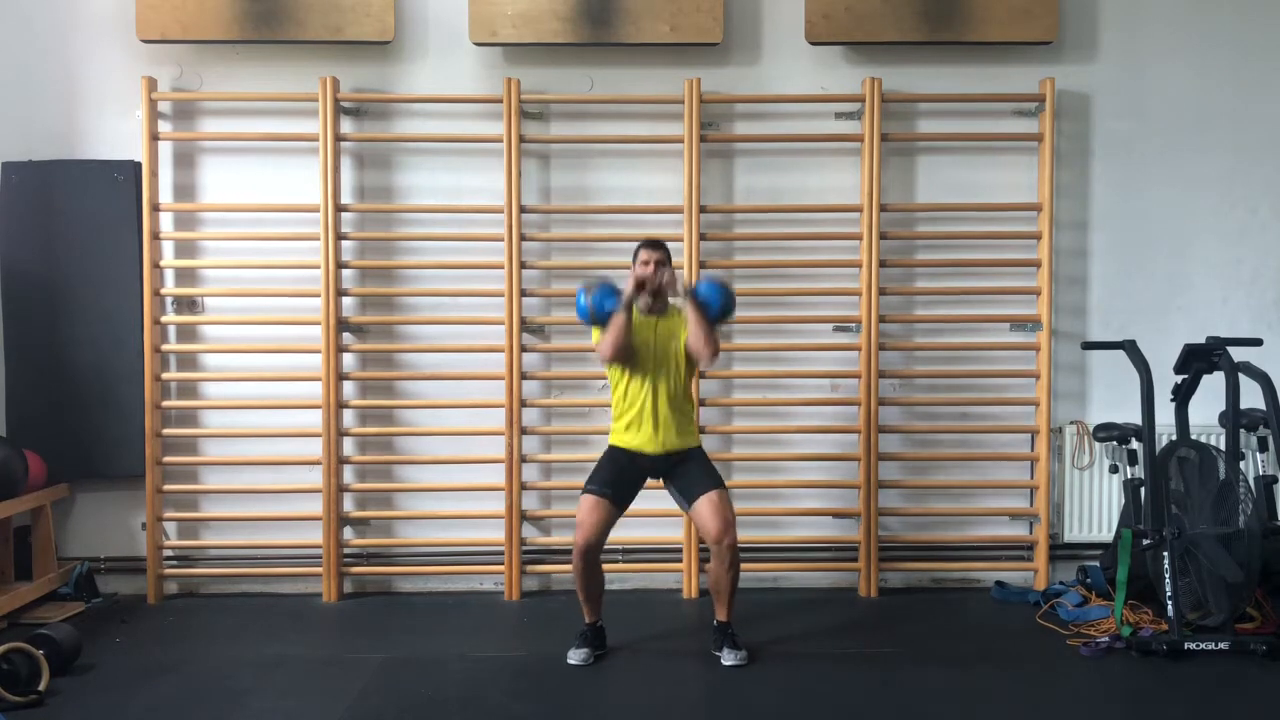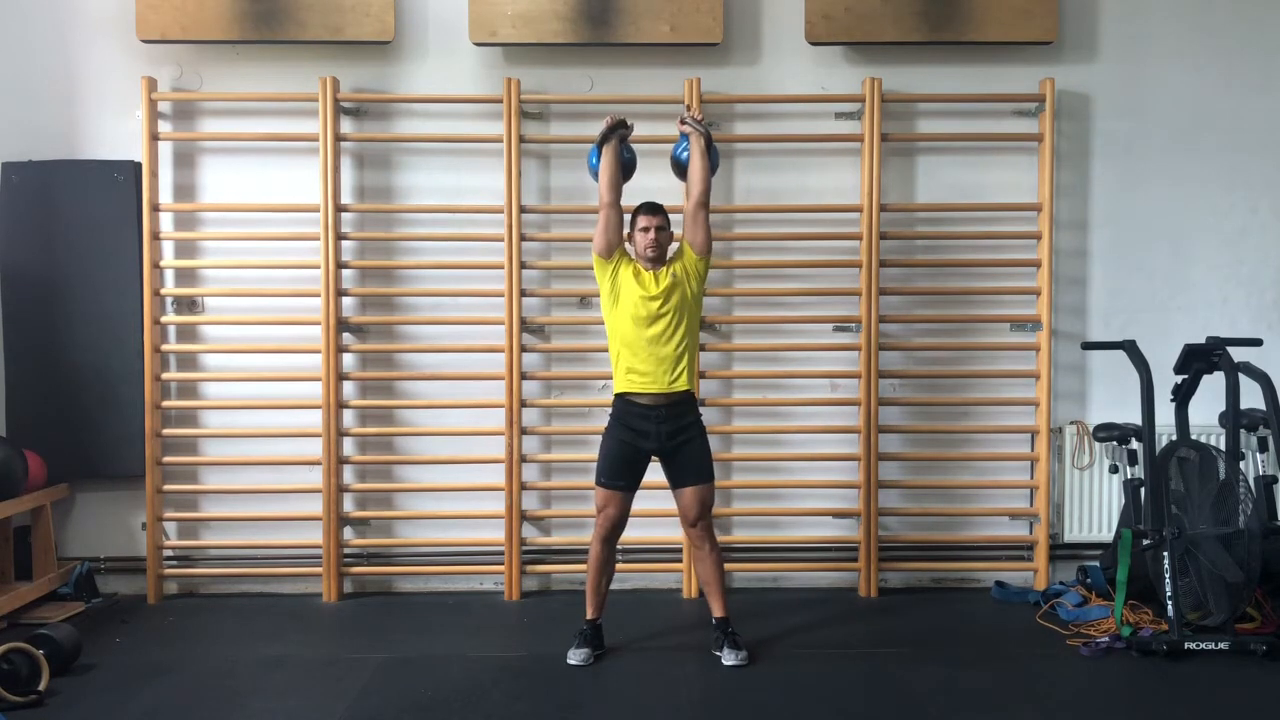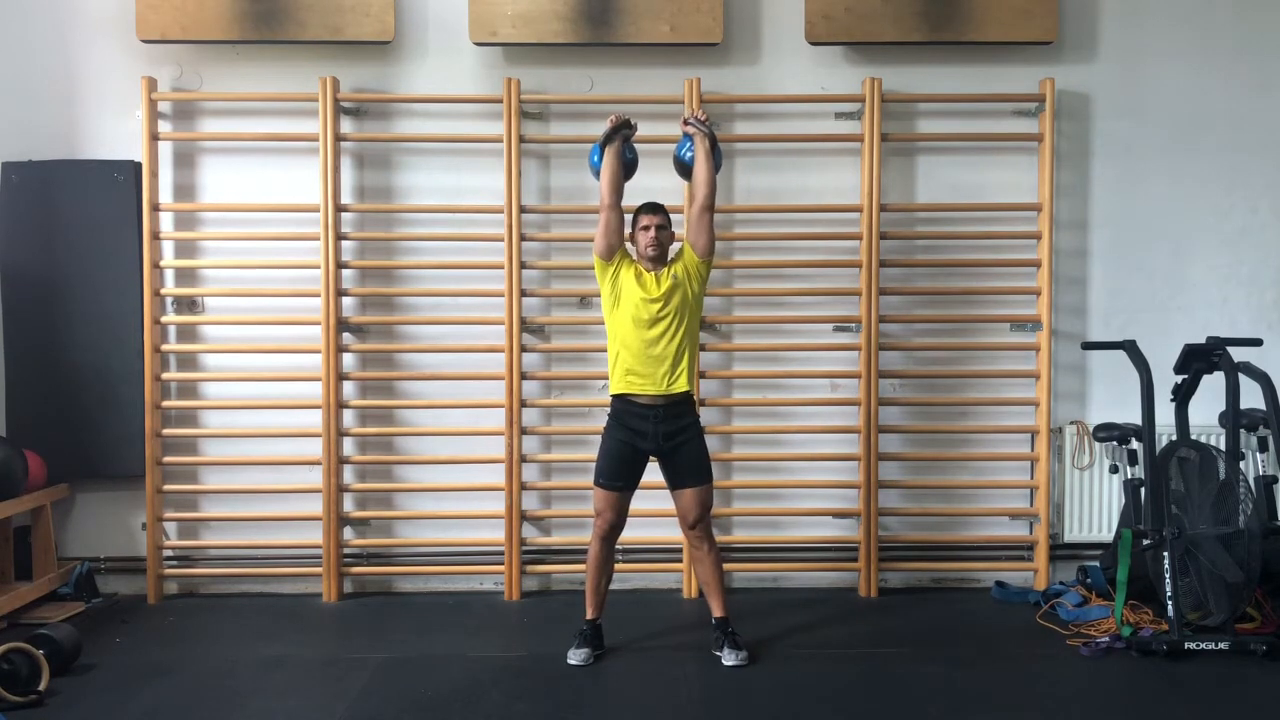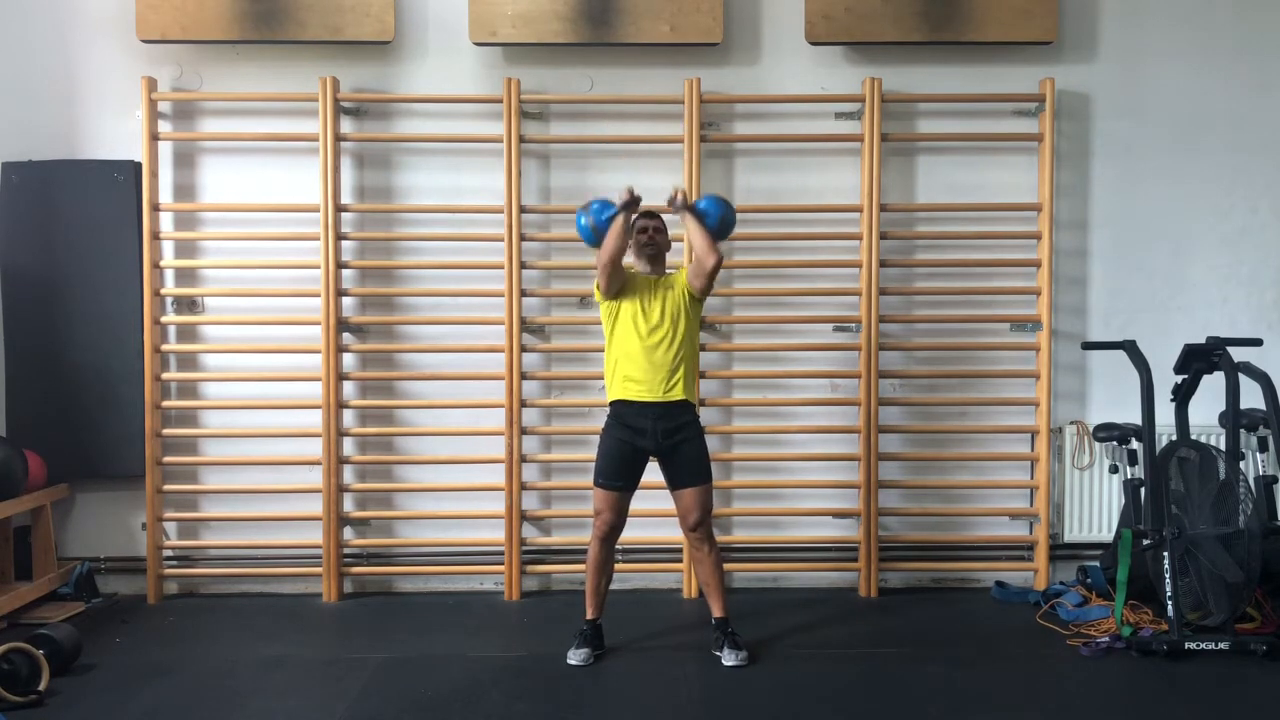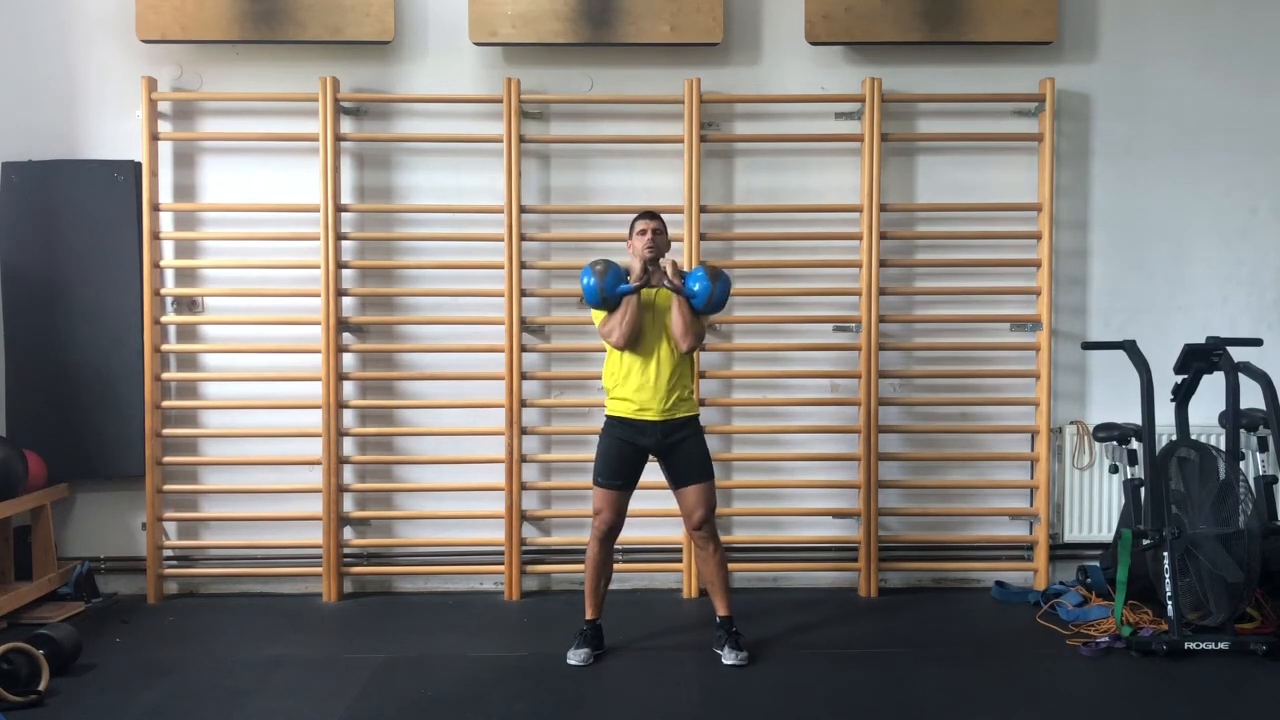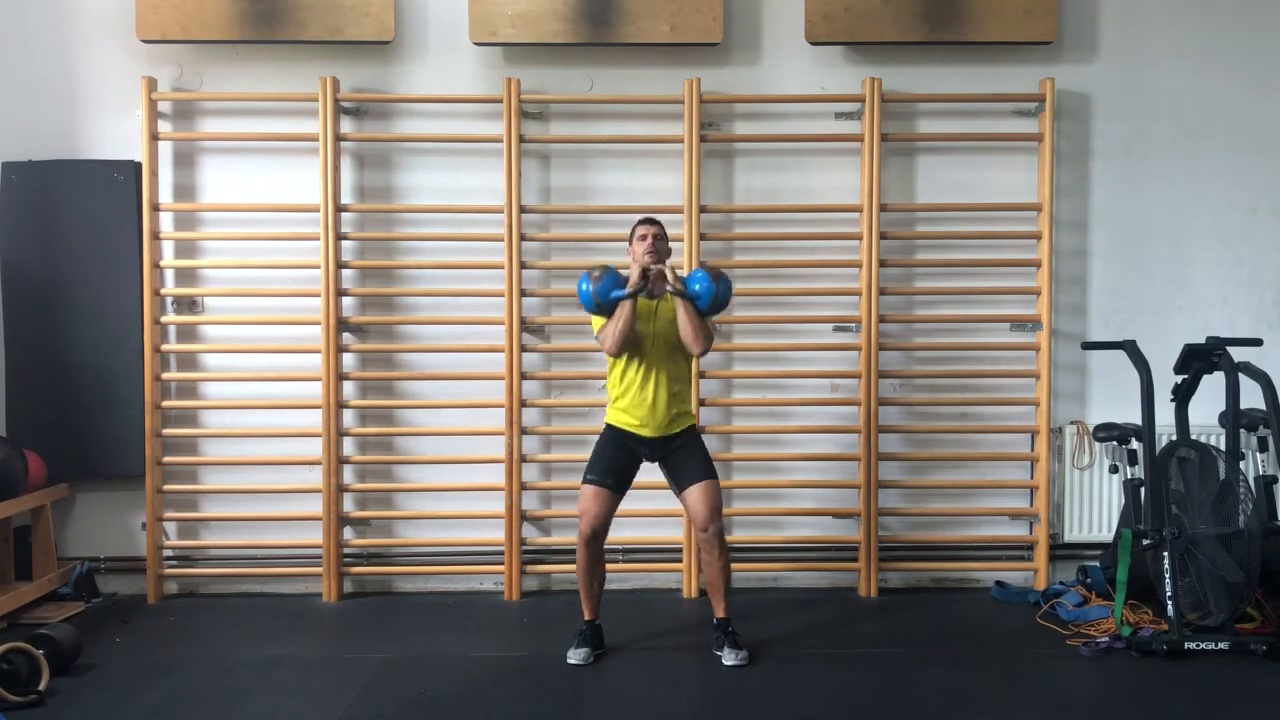
dt=0.5s
person 1, frame 1
left shoulder: (687, 321)
right shoulder: (615, 321)
left elbow: (708, 356)
right elbow: (609, 353)
left wrist: (686, 298)
right wrist: (628, 302)
left hip: (682, 450)
right hip: (626, 449)
left knee: (723, 536)
right knee: (585, 541)
left ankle: (723, 630)
right ankle: (592, 630)
person 1, frame 2
left shoulder: (688, 272)
right shoulder: (614, 272)
left elbow: (698, 202)
right elbow: (606, 202)
left wrist: (696, 137)
right wrist: (612, 141)
left hip: (681, 414)
right hip: (629, 414)
left knee: (699, 526)
right knee: (607, 527)
left ankle: (722, 627)
right ankle: (591, 628)
person 1, frame 3
left shoulder: (690, 272)
right shoulder: (615, 272)
left elbow: (704, 204)
right elbow: (608, 204)
left wrist: (700, 138)
right wrist: (614, 141)
left hip: (679, 415)
right hip: (627, 415)
left knee: (698, 526)
right knee: (606, 527)
left ankle: (722, 627)
right ankle: (591, 628)
person 1, frame 4
left shoulder: (685, 288)
right shoulder: (615, 287)
left elbow: (712, 259)
right elbow: (606, 258)
left wrist: (686, 212)
right wrist: (624, 211)
left hip: (679, 418)
right hip: (625, 416)
left knee: (699, 527)
right knee: (605, 527)
left ankle: (722, 627)
right ankle: (591, 627)
person 1, frame 5
left shoulder: (685, 292)
left elbow: (688, 343)
right elbow: (619, 339)
left wrist: (676, 286)
right wrist: (635, 283)
left hip: (679, 422)
right hip: (624, 422)
left knee: (703, 527)
right knee: (603, 529)
left ankle: (725, 627)
right ankle: (591, 629)
person 1, frame 6
left shoulder: (685, 299)
right shoulder: (613, 298)
left elbow: (699, 346)
right elbow: (613, 346)
left wrist: (678, 291)
right wrist: (633, 289)
left hip: (678, 432)
right hip: (623, 430)
left knee: (710, 527)
right knee: (589, 530)
left ankle: (723, 628)
right ankle: (590, 628)
